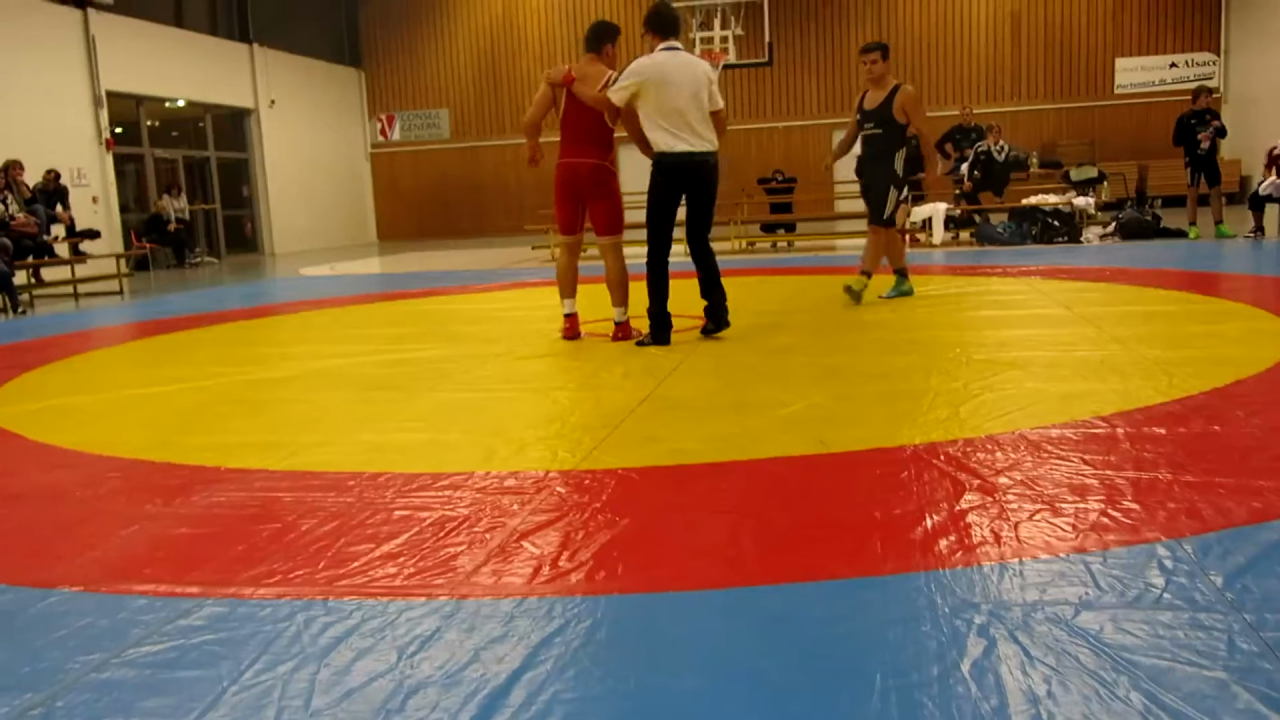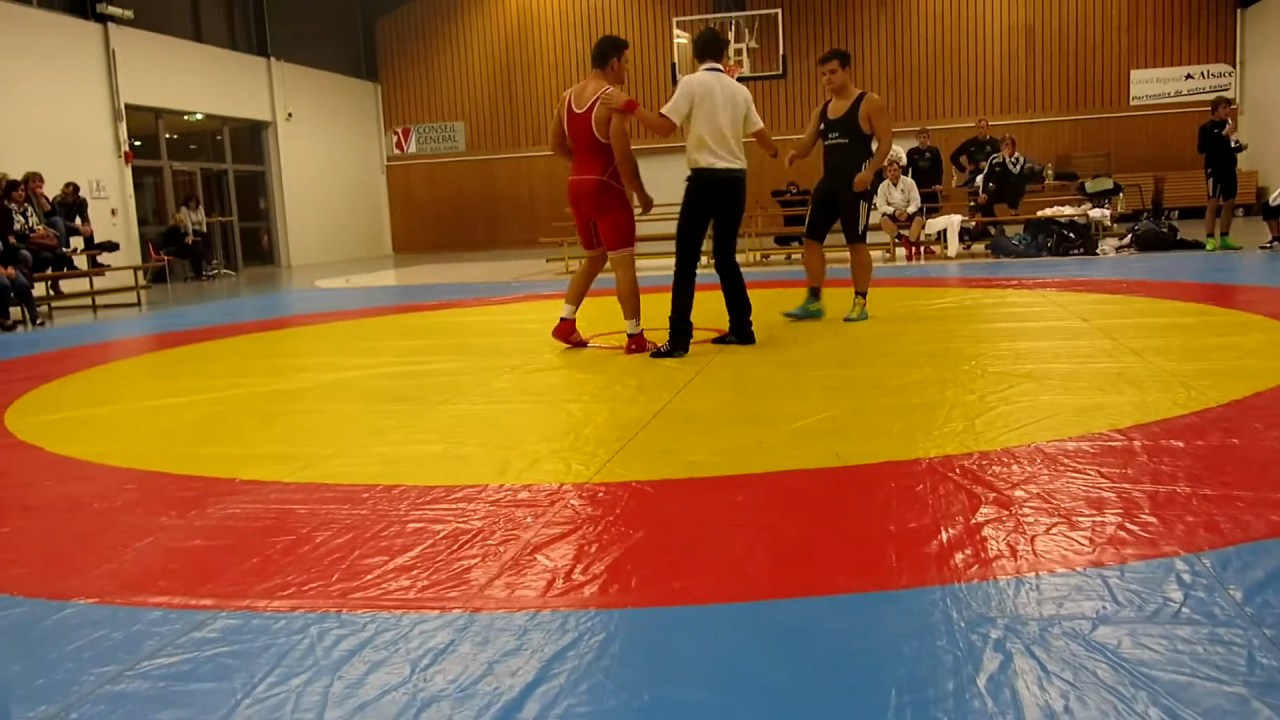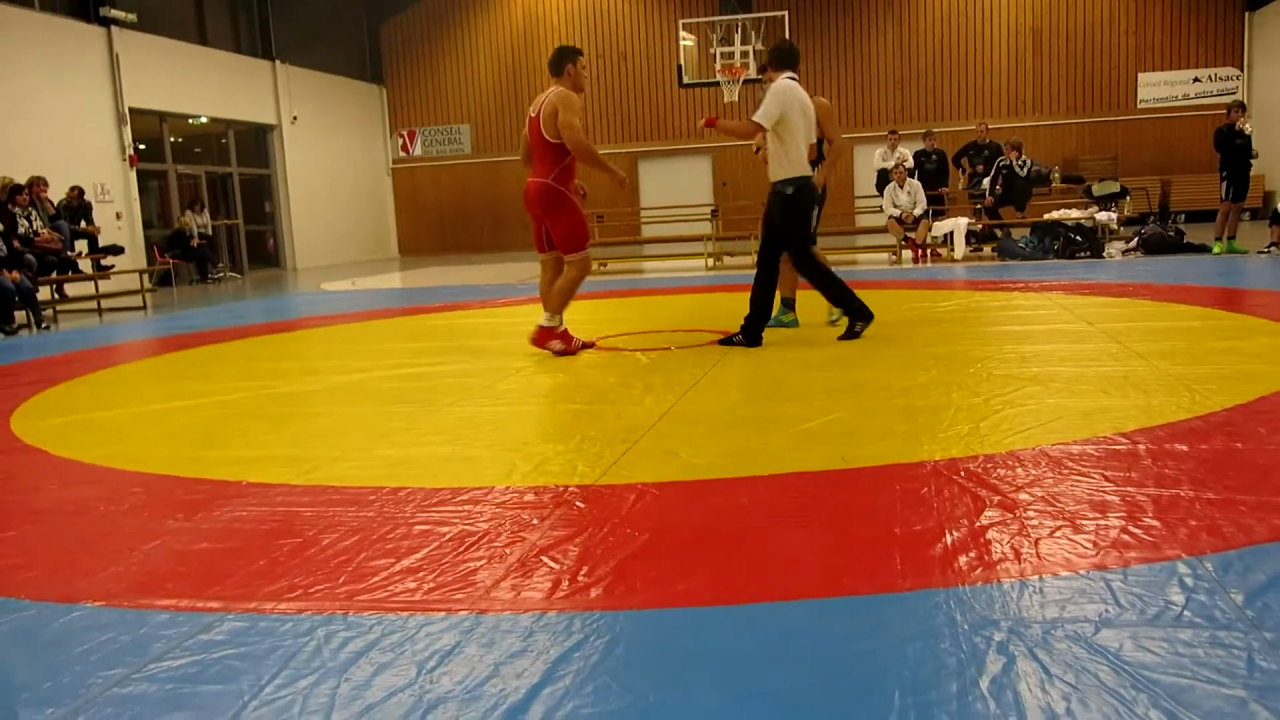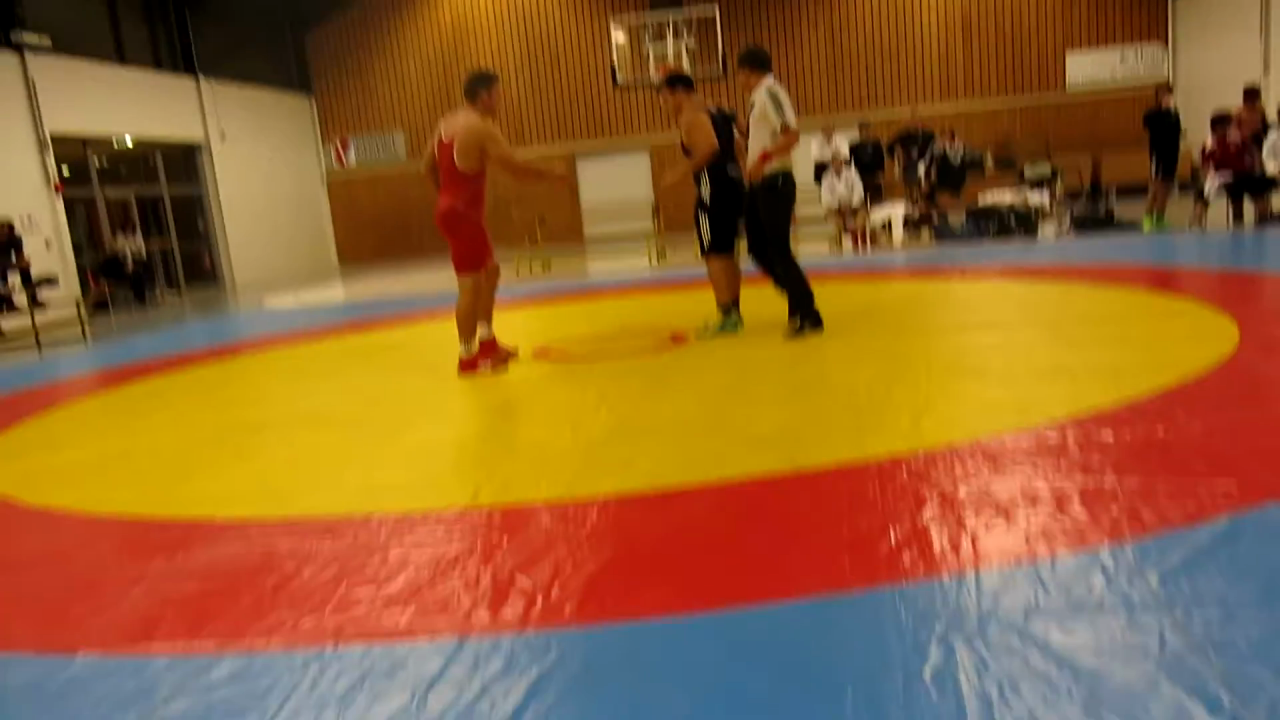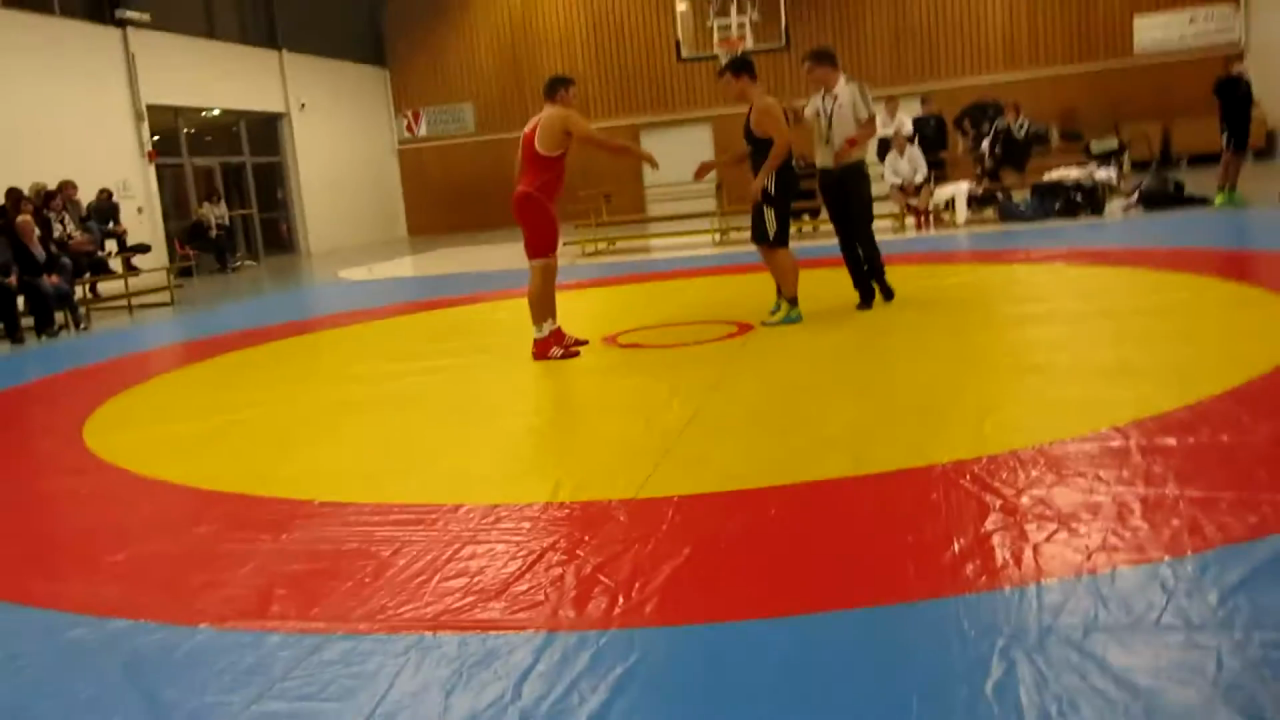
dt=0.5s
person 1, frame 1
right shoulder: (618, 83)
left elbow: (530, 123)
right elbow: (637, 134)
left wrist: (533, 149)
left hip: (566, 171)
right hip: (600, 173)
left knee: (568, 248)
right knee: (612, 250)
left ankle: (570, 319)
right ankle: (621, 325)
person 1, frame 2
left shoulder: (568, 97)
left elbow: (557, 145)
right elbow: (622, 155)
right wrist: (642, 193)
left hip: (577, 186)
right hip: (606, 189)
left knee: (594, 258)
right knee: (623, 263)
left ankle: (565, 323)
right ankle: (635, 337)
person 1, frame 3
left shoulder: (538, 103)
right shoulder: (566, 98)
right elbow: (576, 145)
right wrist: (612, 170)
left hip: (538, 189)
right hip: (554, 193)
left knee: (554, 265)
right knee: (578, 265)
left ankle: (559, 333)
right ankle: (544, 330)
person 1, frame 4
left shoulder: (445, 125)
right shoulder: (481, 128)
left elbow: (430, 168)
right elbow: (516, 168)
right wrist: (552, 173)
left hip: (453, 209)
right hip: (463, 215)
left knee: (489, 272)
right knee: (471, 285)
left ankle: (486, 341)
right ankle: (468, 357)
person 1, frame 5
left shoulder: (533, 124)
right shoulder: (563, 117)
right elbow: (604, 142)
right wrist: (641, 153)
left hip: (529, 200)
right hip: (535, 202)
left knee: (547, 270)
right knee: (542, 270)
left ankle: (553, 333)
right ankle: (543, 340)
person 2, frame 1
left shoulder: (645, 67)
right shoulder: (702, 69)
left elbow: (604, 103)
right elbow: (721, 121)
left wrist: (568, 80)
left hip: (670, 164)
right hip: (707, 161)
left knee: (657, 248)
right knee: (698, 241)
left ankle: (660, 328)
right ankle: (717, 310)
person 2, frame 2
left shoulder: (691, 83)
right shoulder: (740, 90)
left elbow: (663, 127)
right elbow: (762, 137)
left wrist: (629, 106)
right wrist: (774, 152)
left hip: (705, 179)
right hip: (735, 179)
left knee: (686, 260)
right knee: (725, 256)
left ankle: (679, 338)
right ankle: (741, 328)
person 2, frame 3
left shoulder: (780, 90)
right shoulder: (801, 94)
left elbow: (752, 129)
left wrist: (714, 122)
left hip: (792, 188)
right hip: (791, 187)
left knee: (803, 261)
right knee: (767, 259)
left ankle: (859, 312)
right ankle: (750, 331)
person 2, frame 4
left shoulder: (771, 93)
right shoulder: (760, 97)
left elbow: (791, 136)
left wrist: (762, 158)
left hip: (774, 181)
right hip: (759, 183)
left knee: (777, 250)
right knee: (759, 248)
left ankle: (808, 314)
right ankle: (798, 298)
person 2, frame 5
left shoulder: (853, 91)
right shoulder: (815, 102)
left elbow: (870, 127)
left wrist: (850, 143)
left hip: (853, 170)
right hip: (827, 174)
left knee: (862, 229)
right knee: (845, 236)
left ankle: (879, 278)
right ankle: (865, 290)
person 3, frame 1
left shoulder: (904, 95)
right shoulder: (862, 99)
left elbow: (922, 134)
right elbow: (851, 135)
left wrist: (931, 169)
right wrist: (834, 156)
left hip: (892, 169)
right hip: (868, 169)
left knee: (877, 226)
right knee: (887, 228)
left ankle: (861, 283)
right ankle: (902, 280)
person 3, frame 2
left shoulder: (870, 103)
right shoulder: (822, 110)
left elbow: (885, 142)
right elbow: (807, 143)
left wrist: (869, 172)
right wrist: (796, 153)
left hip: (856, 182)
right hip: (828, 181)
left knee: (856, 243)
right knee: (811, 240)
left ankle: (860, 302)
right ankle: (813, 301)
person 3, frame 3
left shoulder: (818, 106)
left elbow: (836, 144)
right elbow: (762, 149)
left wrist: (822, 173)
right wrist: (761, 148)
left hip: (810, 186)
right knee: (784, 249)
right ankle: (787, 311)
person 3, frame 4
left shoulder: (690, 116)
right shoulder: (718, 113)
left elbow: (708, 148)
right elbow: (725, 152)
left wrist: (680, 173)
left hip: (713, 189)
right hip: (732, 185)
left knee: (714, 254)
right knee: (726, 253)
left ankle: (726, 314)
right ankle: (732, 311)
person 3, frame 5
left shoulder: (764, 105)
right shoulder: (756, 109)
left elbow: (783, 142)
right elbow: (749, 152)
left wrist: (761, 177)
right wrist: (715, 164)
left hip: (776, 183)
right hip: (771, 184)
left knee: (776, 245)
right knee: (763, 241)
left ankle: (791, 306)
right ankle: (784, 297)
